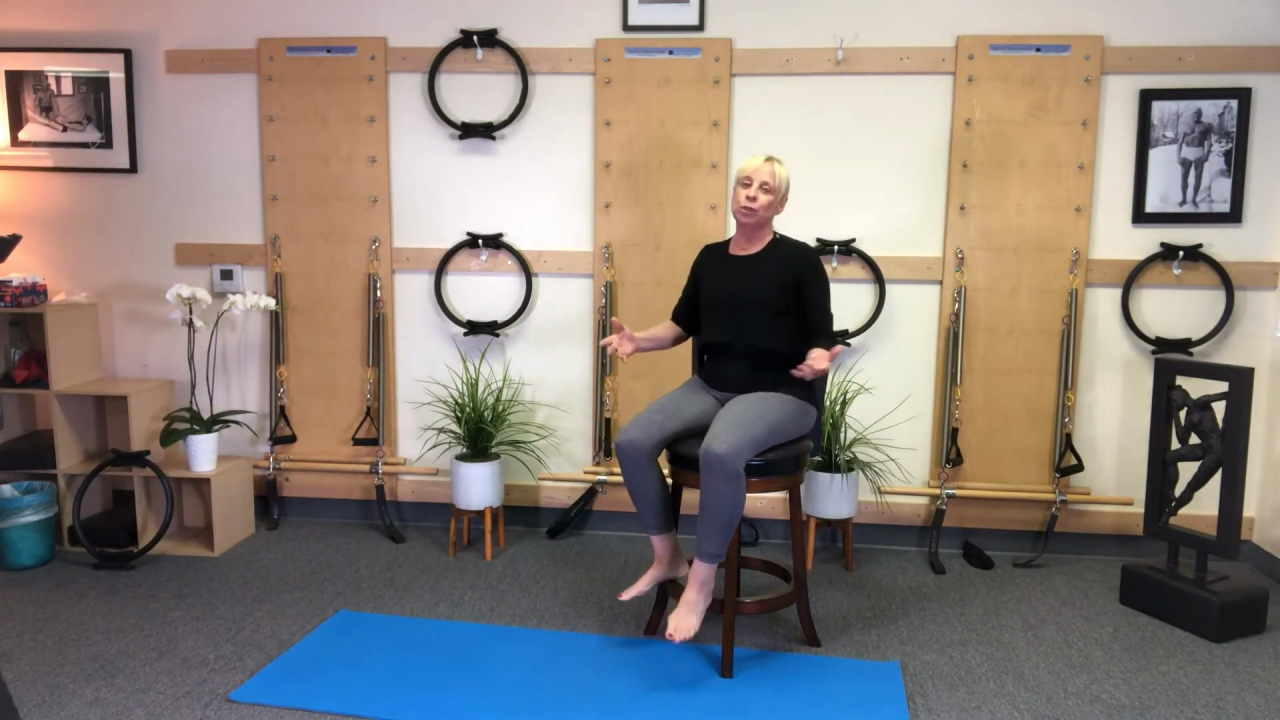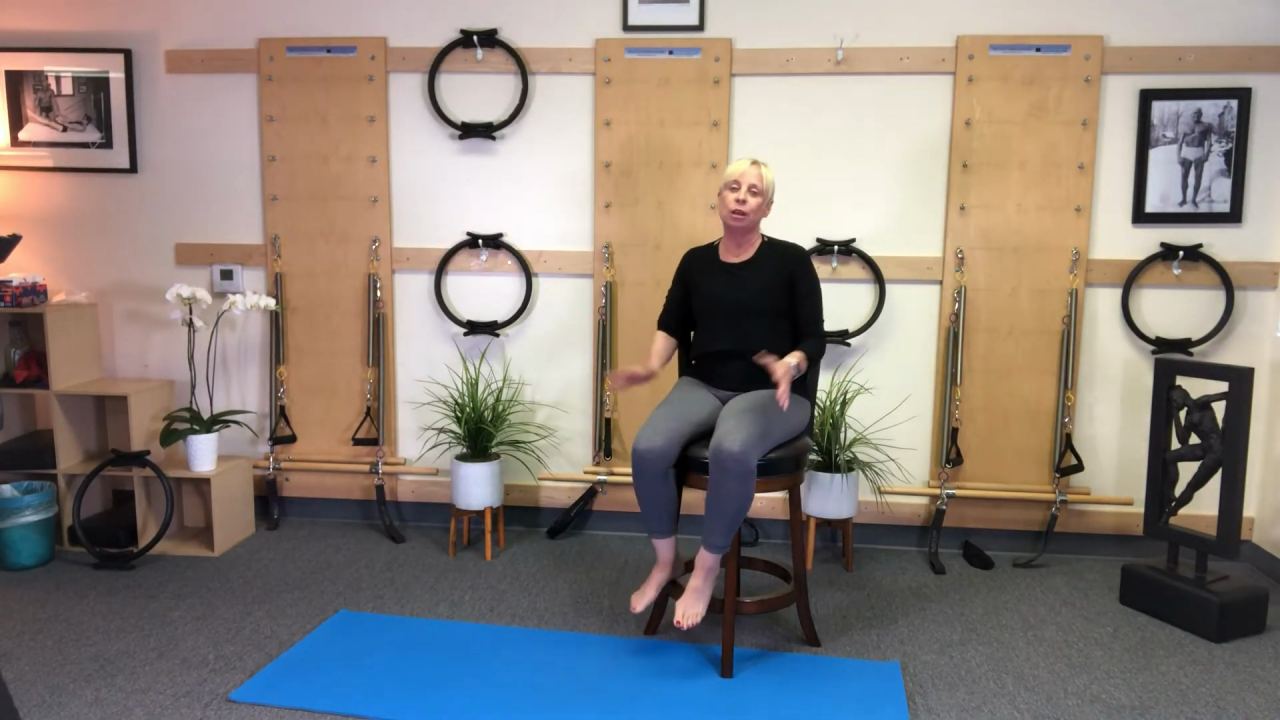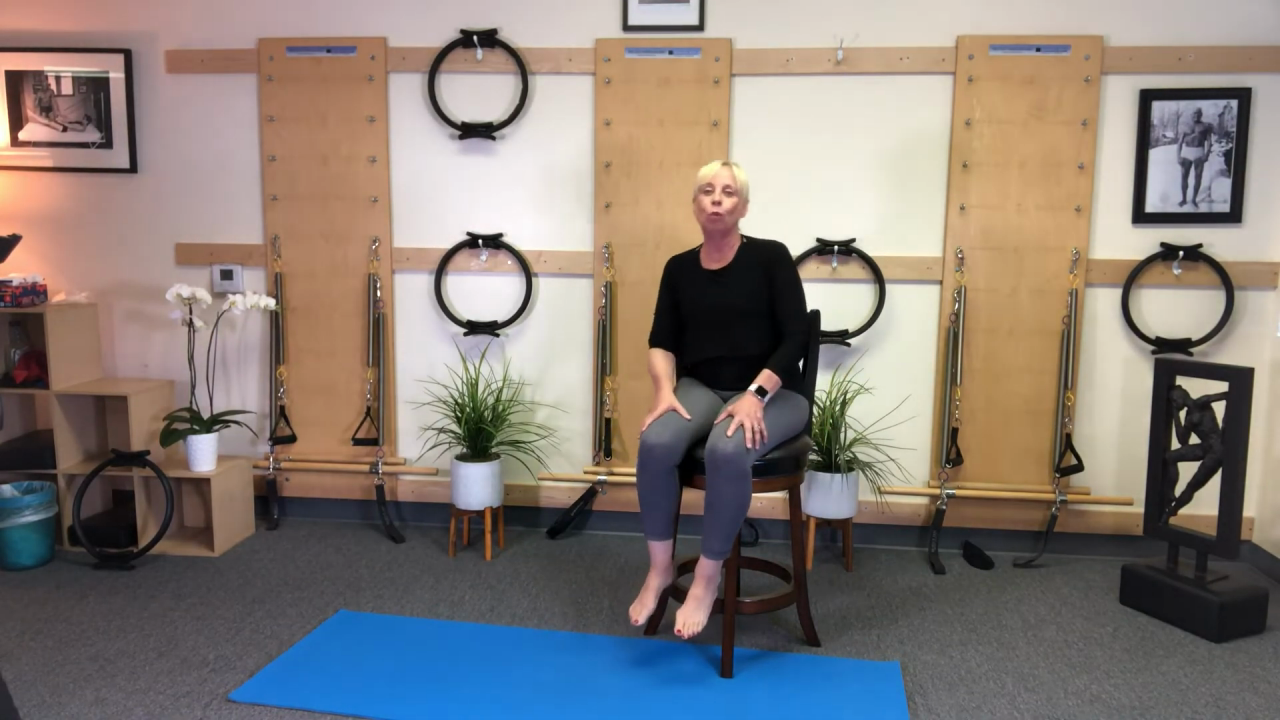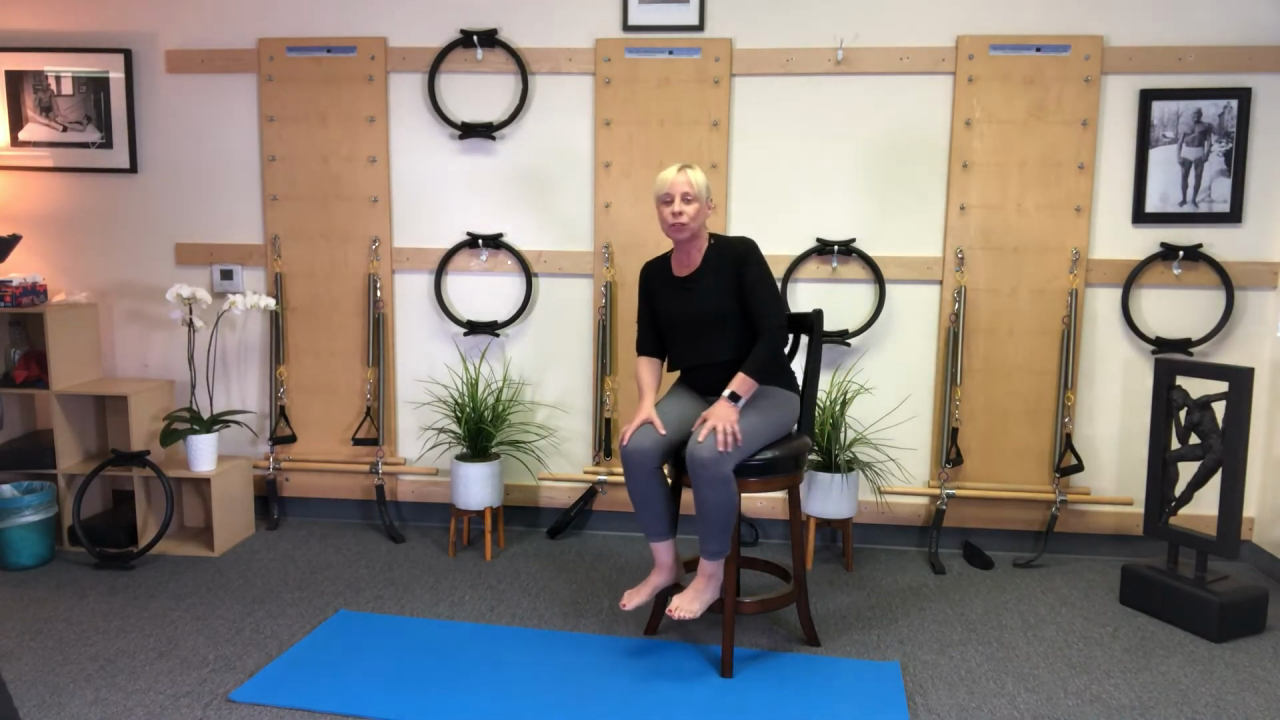
dt=0.5s
person 1, frame 1
left shoulder: (799, 259)
right shoulder: (710, 257)
left elbow: (823, 335)
right elbow: (683, 323)
left wrist: (818, 359)
right wrist: (639, 340)
left hip: (777, 393)
right hip: (709, 386)
left knee: (720, 452)
right knee: (631, 441)
left ankle: (701, 581)
right ankle: (667, 558)
person 1, frame 2
left shoulder: (790, 260)
right shoulder: (696, 261)
left elbow: (813, 338)
right elbow: (672, 326)
left wrist: (791, 365)
right wrist: (651, 365)
left hip: (769, 391)
right hip: (703, 384)
left knee: (731, 452)
right knee: (647, 450)
left ankle: (707, 569)
right ankle: (666, 561)
person 1, frame 3
left shoulder: (770, 257)
right shoulder: (678, 268)
left elbow: (796, 337)
right elbow: (662, 341)
left wrist: (755, 395)
right wrist: (665, 390)
left hip: (771, 392)
right hip: (701, 387)
left knee: (726, 451)
right knee: (655, 442)
left ankle: (708, 577)
right ankle: (660, 568)
person 1, frame 4
left shoulder: (740, 255)
right shoulder: (653, 274)
left elbow: (774, 335)
right elbow: (650, 349)
left wrist: (731, 400)
right wrist: (647, 402)
left hip: (763, 390)
right hip: (694, 390)
left knee: (706, 454)
right knee: (636, 448)
left ankle: (711, 575)
right ankle: (665, 566)
